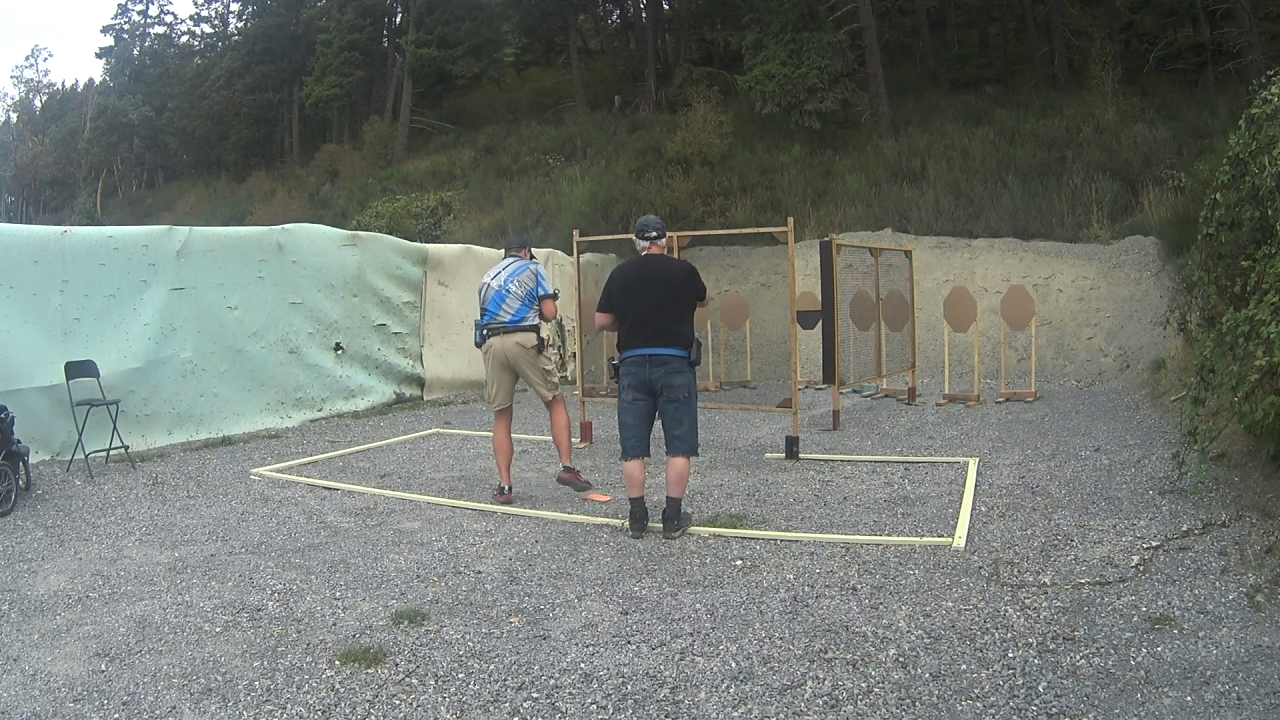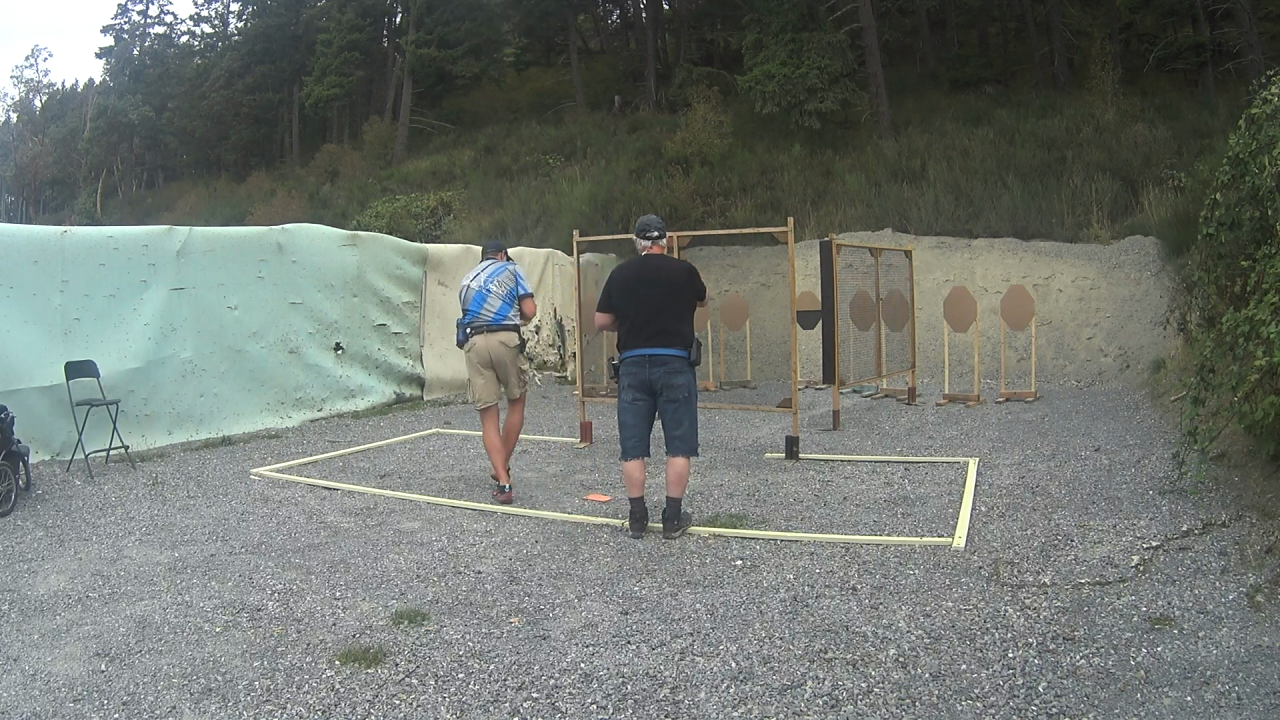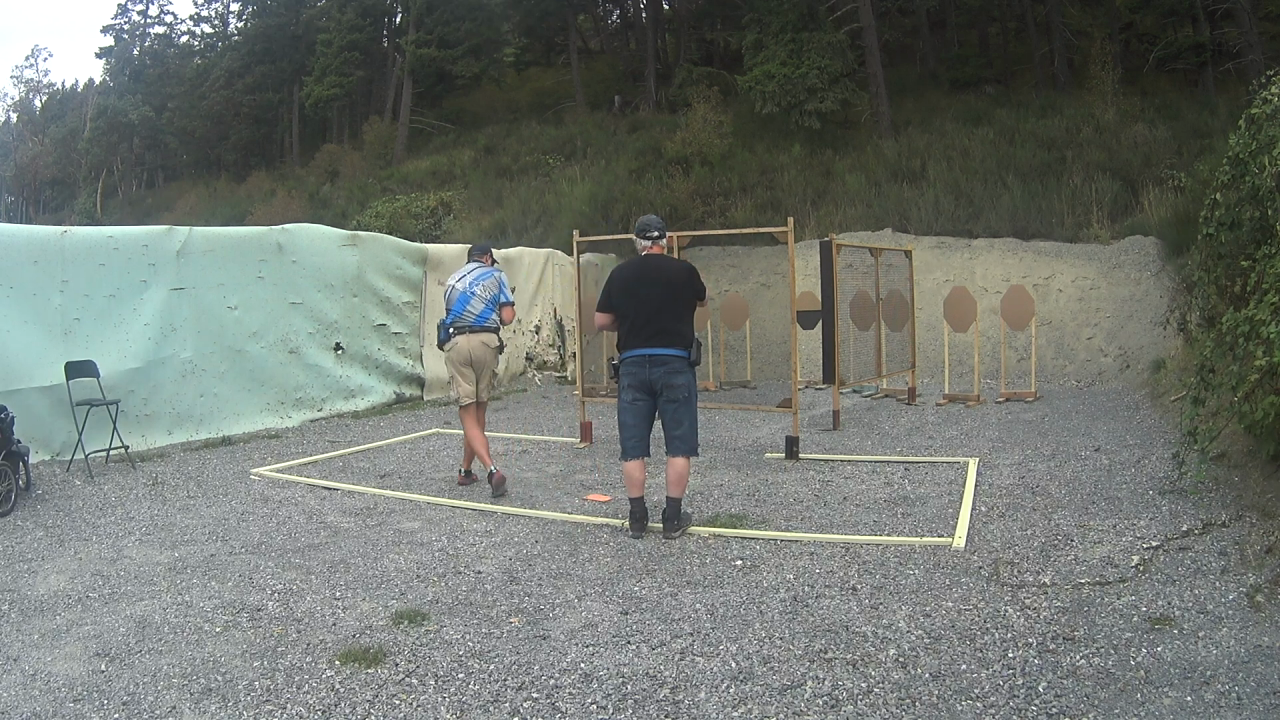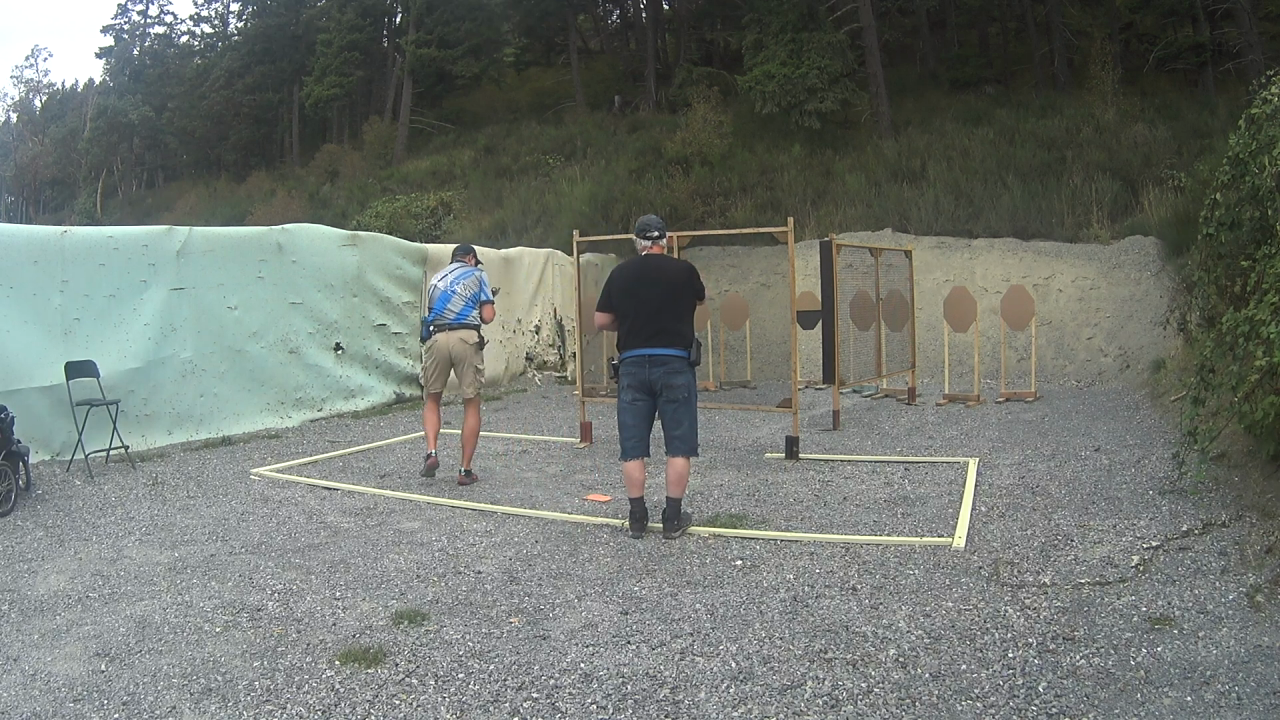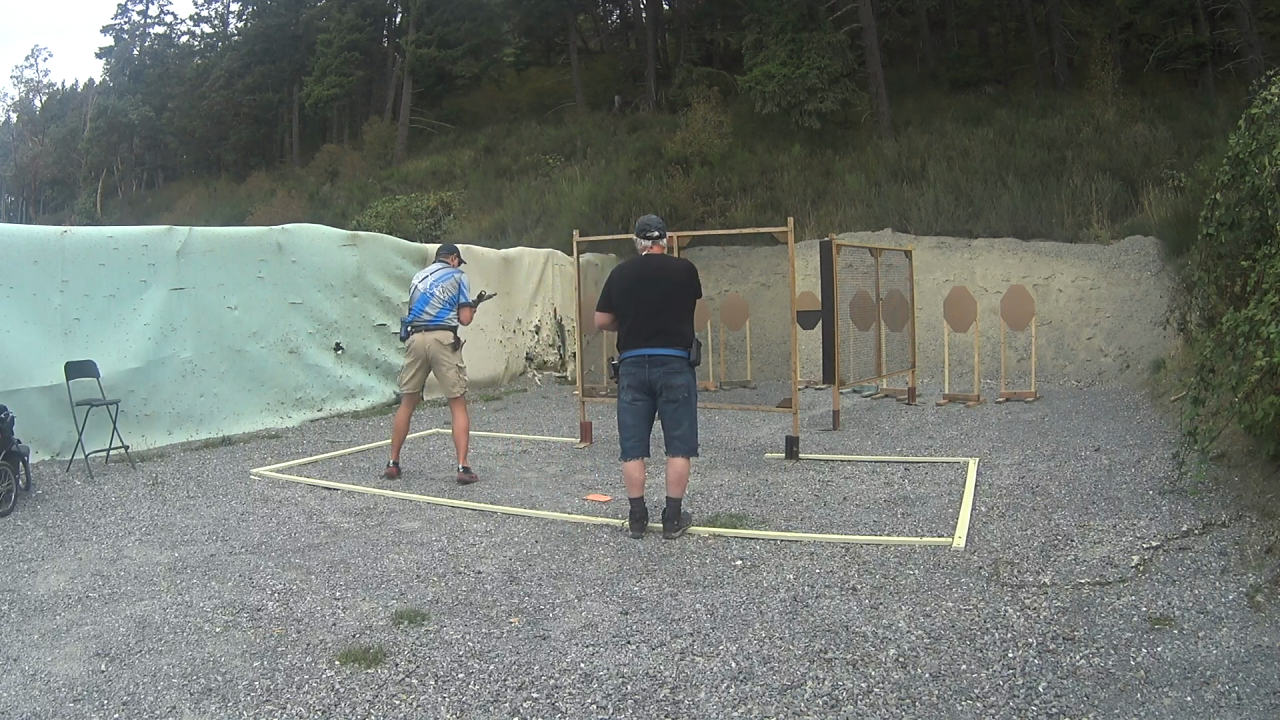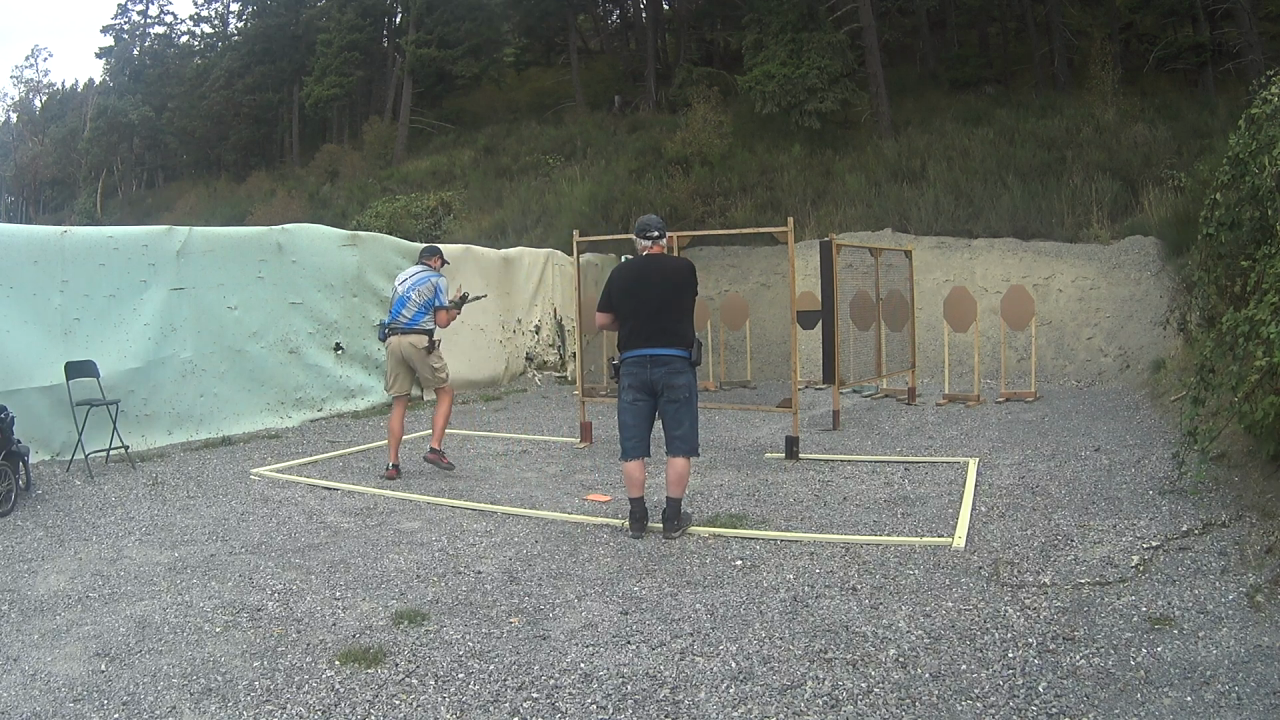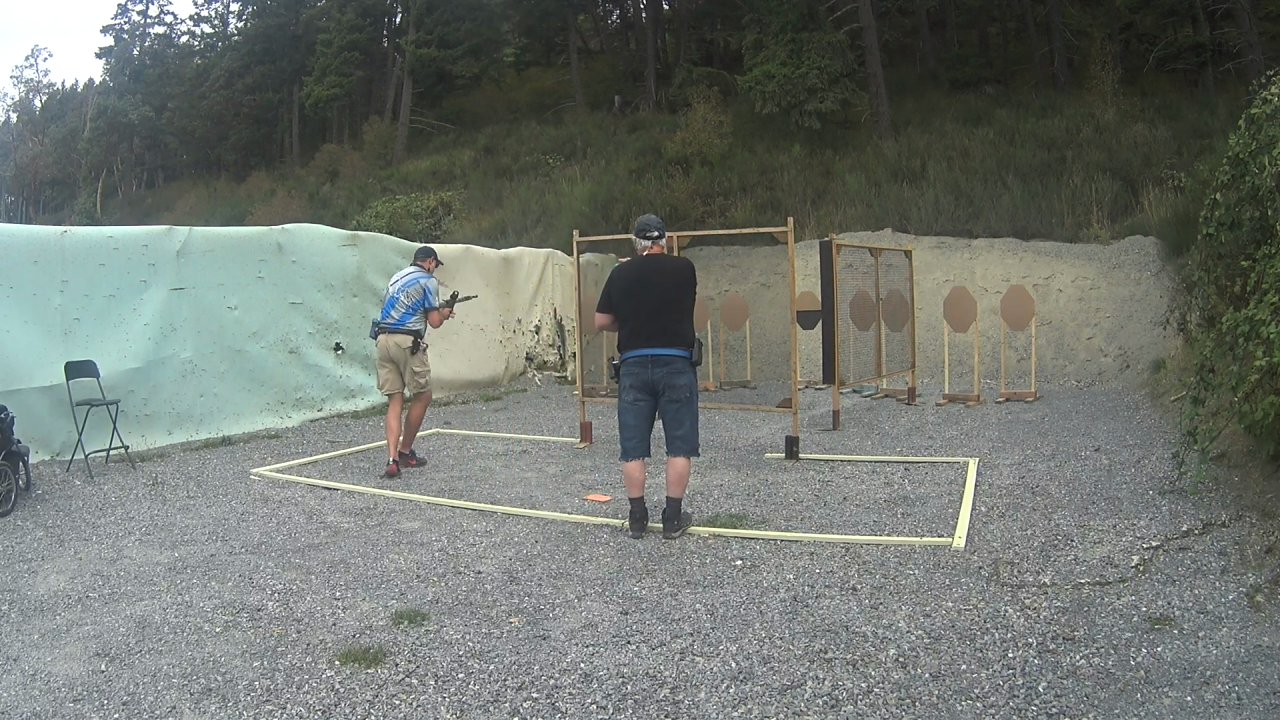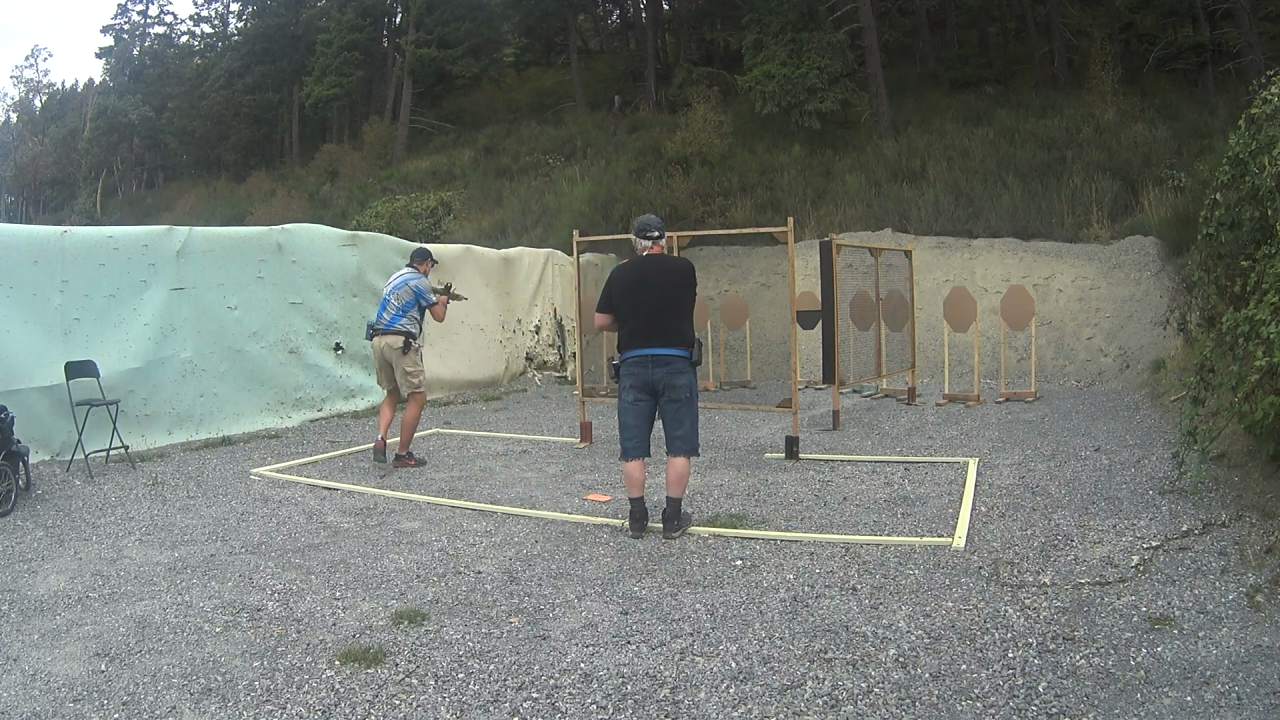
dt=0.2s
person 1, frame 1
left shoulder: (620, 273)
right shoulder: (684, 270)
left elbow: (601, 321)
right elbow: (702, 301)
left hip: (633, 366)
right hip: (674, 364)
left knee: (633, 447)
right knee: (678, 446)
left ankle: (637, 518)
right ankle: (673, 518)
person 1, frame 2
left shoulder: (620, 274)
right shoulder: (684, 270)
left elbow: (601, 322)
right elbow: (702, 301)
left hip: (633, 366)
right hip: (674, 364)
left knee: (633, 447)
right knee: (678, 446)
left ankle: (637, 518)
right ankle: (673, 518)
person 1, frame 3
left shoulder: (620, 273)
right shoulder: (683, 270)
left elbow: (601, 322)
right elbow: (702, 301)
left hip: (633, 365)
right hip: (674, 365)
left knee: (633, 447)
right knee: (678, 446)
left ankle: (637, 518)
right ankle: (673, 518)
person 1, frame 4
left shoulder: (620, 273)
right shoulder: (684, 270)
left elbow: (601, 321)
right elbow: (700, 299)
left hip: (633, 366)
right hip: (674, 364)
left knee: (633, 447)
right knee: (678, 446)
left ankle: (637, 518)
right ankle: (673, 518)
person 1, frame 5
left shoulder: (620, 273)
right shoulder: (684, 269)
left elbow: (601, 321)
left hip: (633, 365)
right hip: (674, 364)
left knee: (633, 447)
right knee: (678, 446)
left ankle: (637, 517)
right ankle: (673, 518)
person 1, frame 6
left shoulder: (620, 273)
right shoulder: (684, 268)
left elbow: (602, 321)
left hip: (633, 365)
right hip: (675, 364)
left knee: (633, 447)
right knee: (679, 445)
left ankle: (637, 517)
right ankle: (673, 518)
person 1, frame 7
left shoulder: (620, 273)
right shoulder: (684, 268)
left elbow: (602, 322)
left hip: (634, 365)
right hip: (676, 364)
left knee: (633, 447)
right knee: (679, 445)
left ankle: (637, 518)
right ankle: (673, 518)
person 1, frame 8
left shoulder: (620, 274)
right shoulder: (684, 268)
left elbow: (601, 322)
left hip: (634, 366)
right hip: (675, 364)
left knee: (633, 447)
right knee: (679, 445)
left ankle: (637, 518)
right ankle: (673, 518)
person 2, frame 1
left shoulder: (488, 278)
right shoulder: (534, 268)
right elbow: (549, 313)
left hip: (493, 344)
right hip: (525, 342)
left knee: (501, 418)
right knee: (555, 403)
left ankle: (504, 486)
right ankle: (566, 467)
person 2, frame 2
left shoulder: (467, 280)
right shoulder: (512, 269)
right elbow: (529, 311)
left hip: (475, 344)
right hip: (506, 340)
left knee: (488, 416)
right knee: (517, 403)
left ankle: (504, 485)
right ankle: (502, 468)
person 2, frame 3
left shoulder: (452, 280)
right shoulder: (497, 275)
right elbow: (507, 318)
left hip: (456, 343)
right hip: (486, 342)
left knee: (468, 415)
right knee: (479, 409)
left ankle: (492, 471)
right ankle: (466, 470)
person 2, frame 4
left shoulder: (435, 279)
right shoulder: (478, 275)
right elbow: (488, 317)
right wrist: (482, 309)
left hip: (436, 340)
right hip: (467, 339)
left knee: (432, 400)
right knee: (471, 405)
left ankle: (432, 453)
right ankle: (466, 469)
person 2, frame 5
left shoulder: (418, 277)
right shoulder: (459, 276)
right elbow: (465, 318)
right wrist: (471, 308)
left hip: (415, 340)
right hip: (443, 340)
left knee: (408, 402)
right knee: (458, 404)
left ankle: (393, 463)
right ankle: (463, 466)
person 2, frame 6
left shoulder: (401, 277)
right shoulder: (437, 279)
right elbow: (441, 322)
left wrist: (448, 303)
right wrist: (452, 313)
left hip: (394, 342)
right hip: (420, 342)
left knee: (399, 404)
right knee: (445, 393)
left ankle: (392, 464)
right ankle: (435, 449)
person 2, frame 7
left shoulder: (397, 277)
right shoulder: (428, 281)
right elbow: (434, 322)
left wrist: (436, 308)
right wrist: (444, 313)
left hip: (384, 340)
right hip: (407, 343)
left knee: (395, 402)
right knee: (422, 397)
left ankle: (393, 459)
right ankle: (405, 452)
person 2, frame 8
left shoulder: (396, 278)
right shoulder: (420, 281)
right elbow: (438, 316)
left wrist: (434, 300)
right wrist: (443, 302)
left hip: (380, 341)
right hip: (401, 343)
left knee: (392, 395)
right knee: (417, 398)
left ankle: (381, 438)
right ankle: (403, 454)
